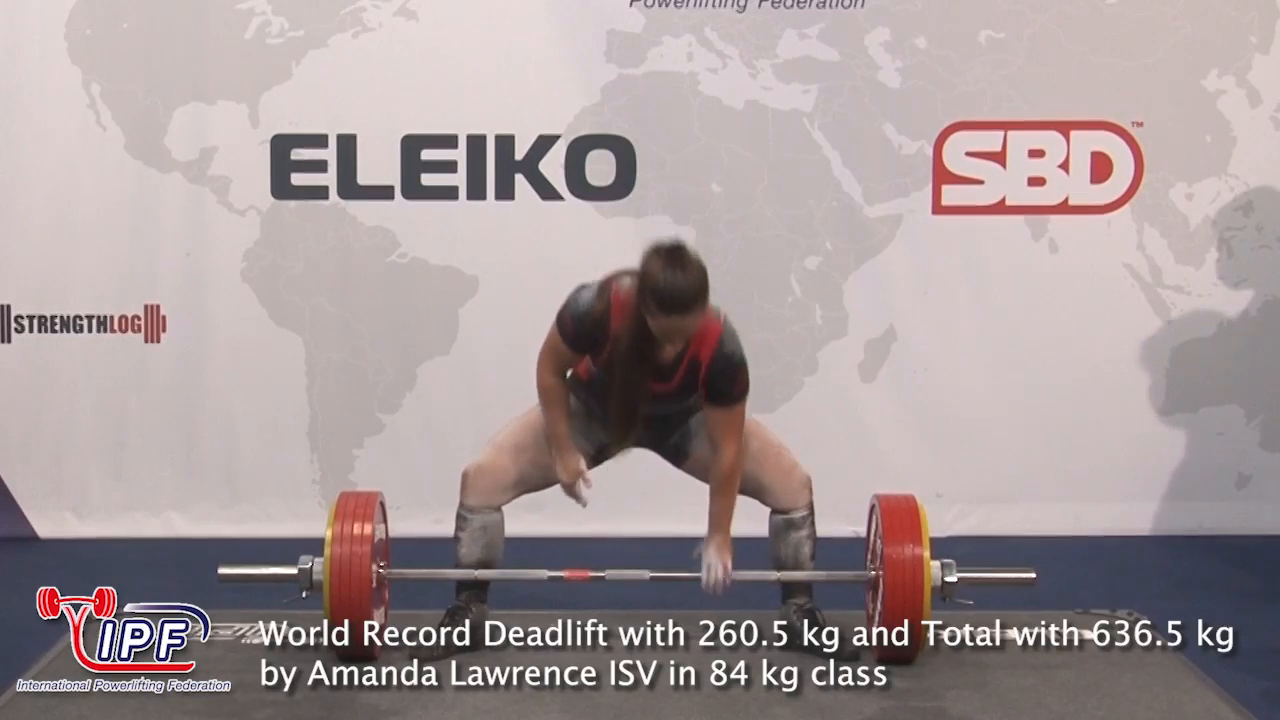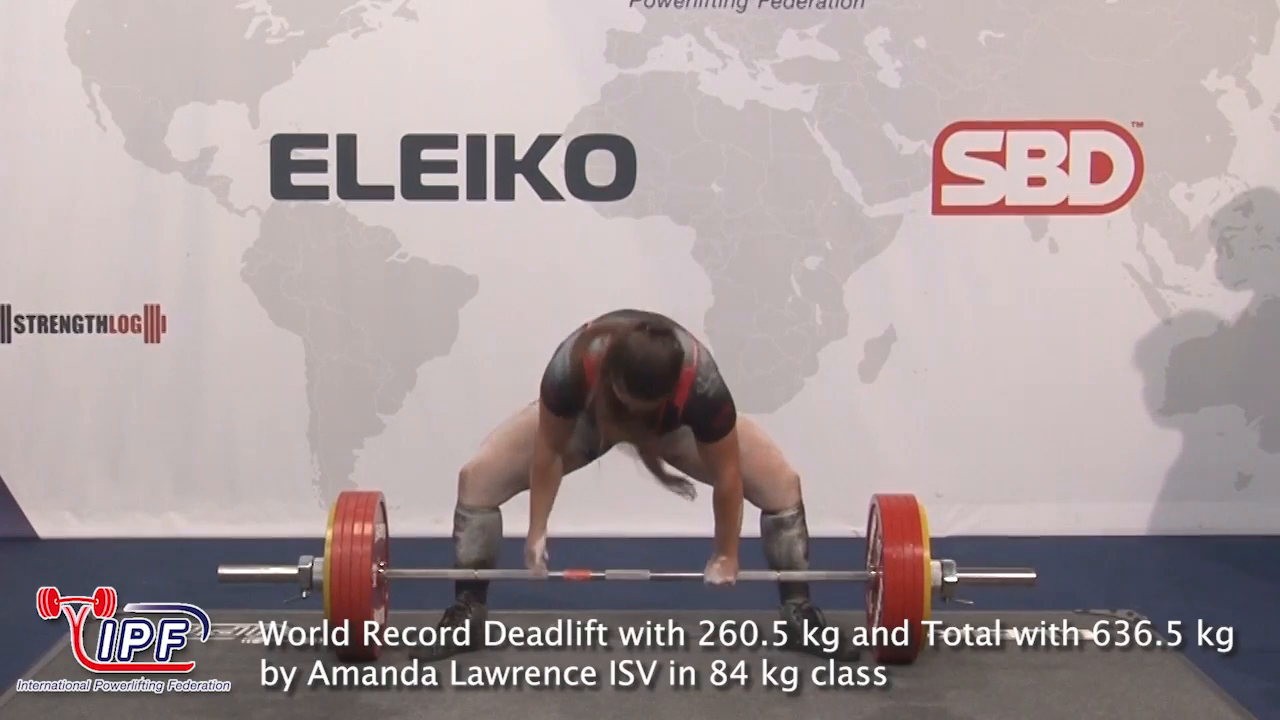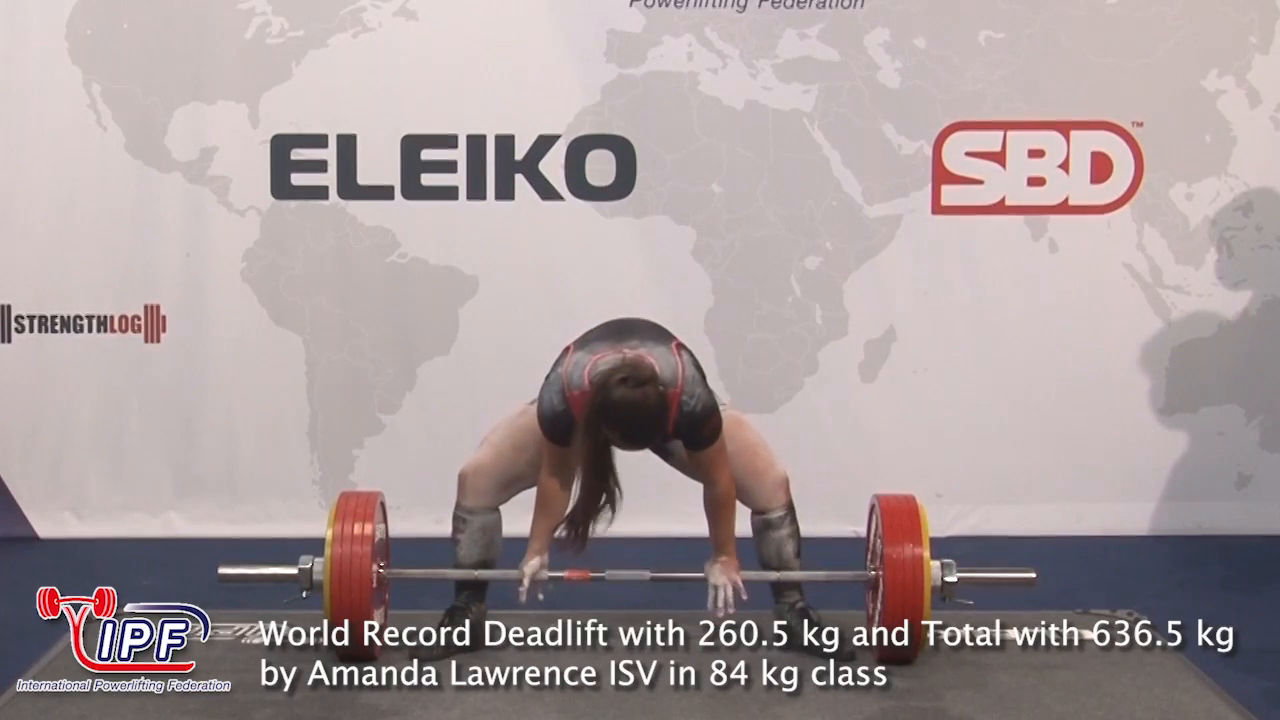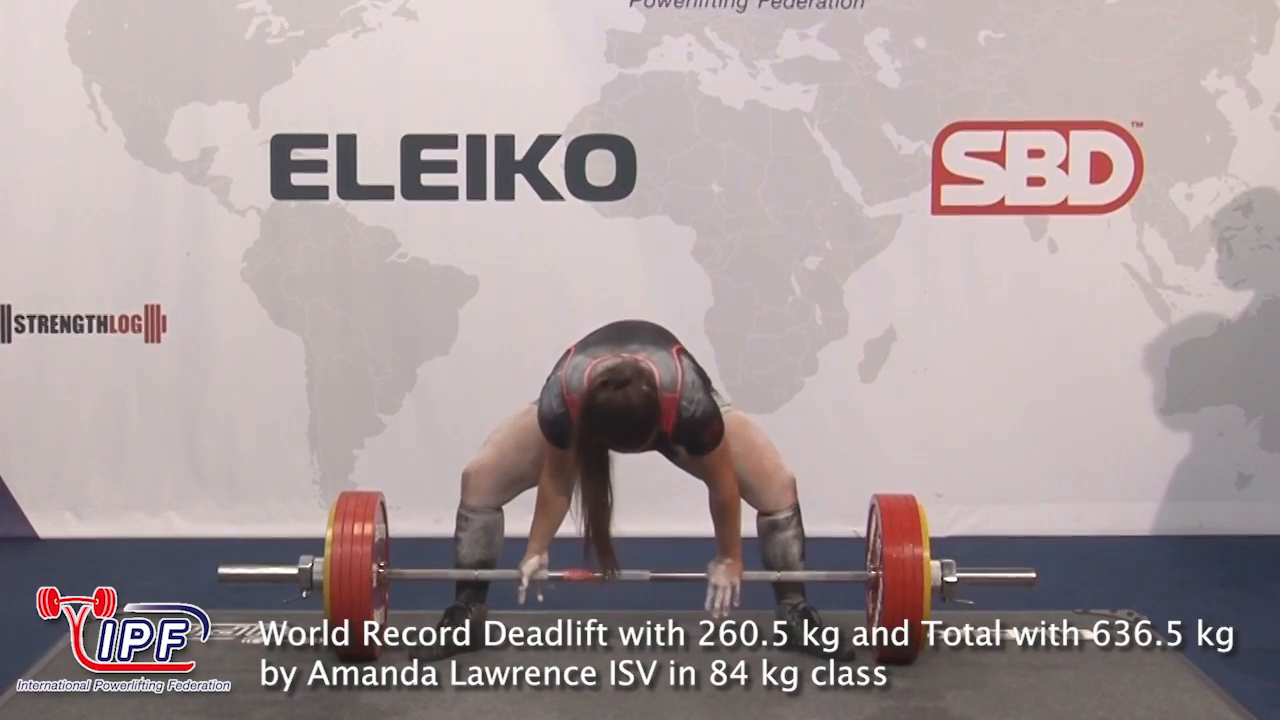
dt=0.4s
person 1, frame 1
left shoulder: (722, 348)
right shoulder: (594, 308)
left elbow: (727, 449)
right elbow: (550, 371)
left wrist: (718, 538)
right wrist: (563, 453)
left hip: (684, 423)
right hip: (595, 414)
left knee: (791, 488)
right knee: (482, 481)
left ankle: (800, 618)
right ankle: (468, 613)
person 1, frame 2
left shoulder: (702, 385)
right shoulder: (572, 366)
left elbow: (727, 475)
right elbow: (549, 451)
left wrist: (726, 555)
right wrist: (537, 530)
left hip: (678, 422)
right hip: (586, 414)
left knee: (782, 484)
right knee: (477, 479)
left ankle: (799, 612)
right ankle: (467, 611)
person 1, frame 3
left shoulder: (690, 400)
right shoulder: (562, 397)
left elbow: (718, 480)
right elbow: (556, 476)
left wrist: (724, 557)
right wrist: (537, 551)
left hip: (670, 403)
right hip: (583, 398)
left knee: (770, 484)
right knee: (475, 479)
left ankle: (793, 612)
right ankle: (467, 612)
person 1, frame 4
left shoulder: (691, 403)
right shoulder: (562, 400)
left elbow: (723, 483)
right elbow: (557, 479)
left wrist: (729, 558)
right wrist: (536, 551)
left hip: (672, 398)
right hip: (585, 399)
left knee: (778, 485)
right knee: (480, 479)
left ankle: (794, 613)
right ankle: (467, 612)
